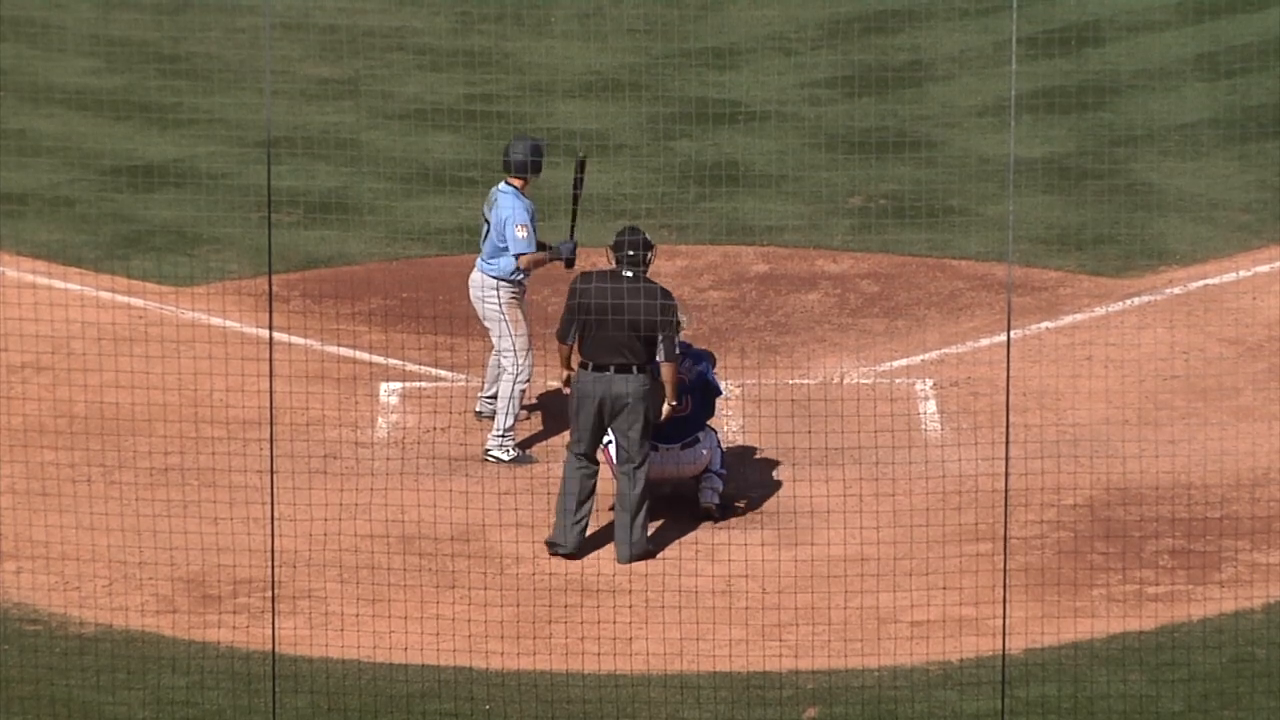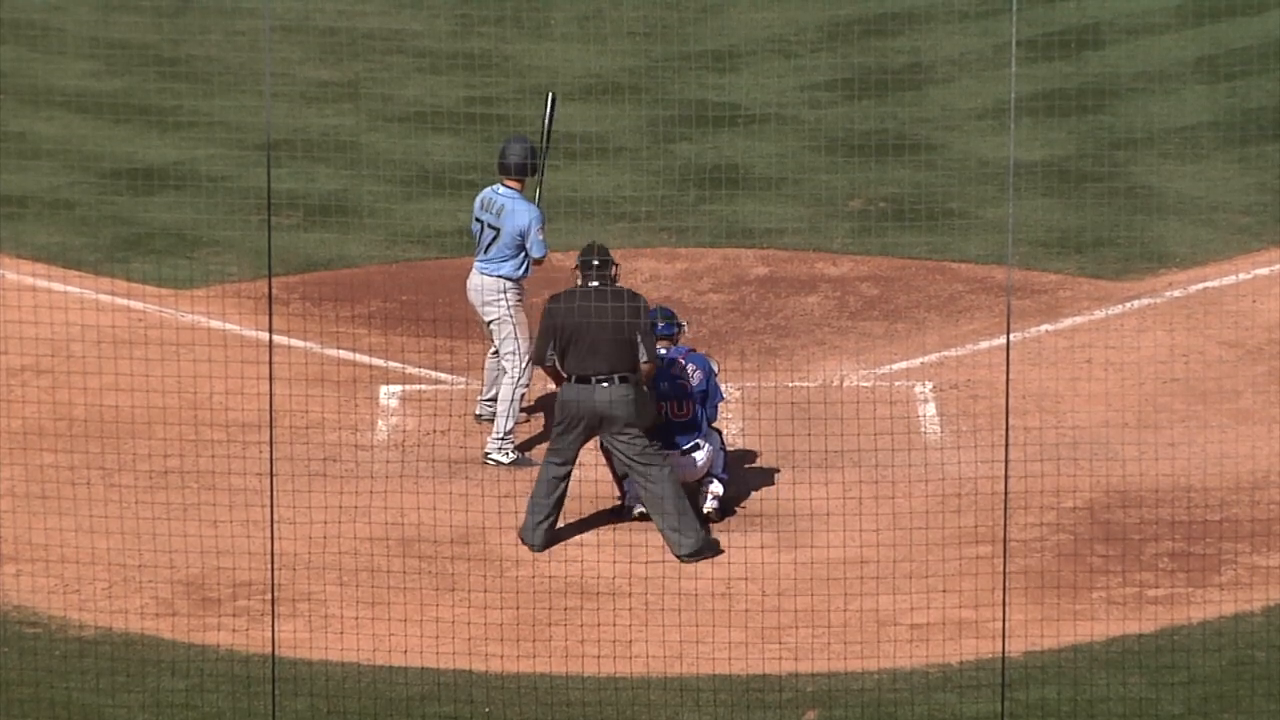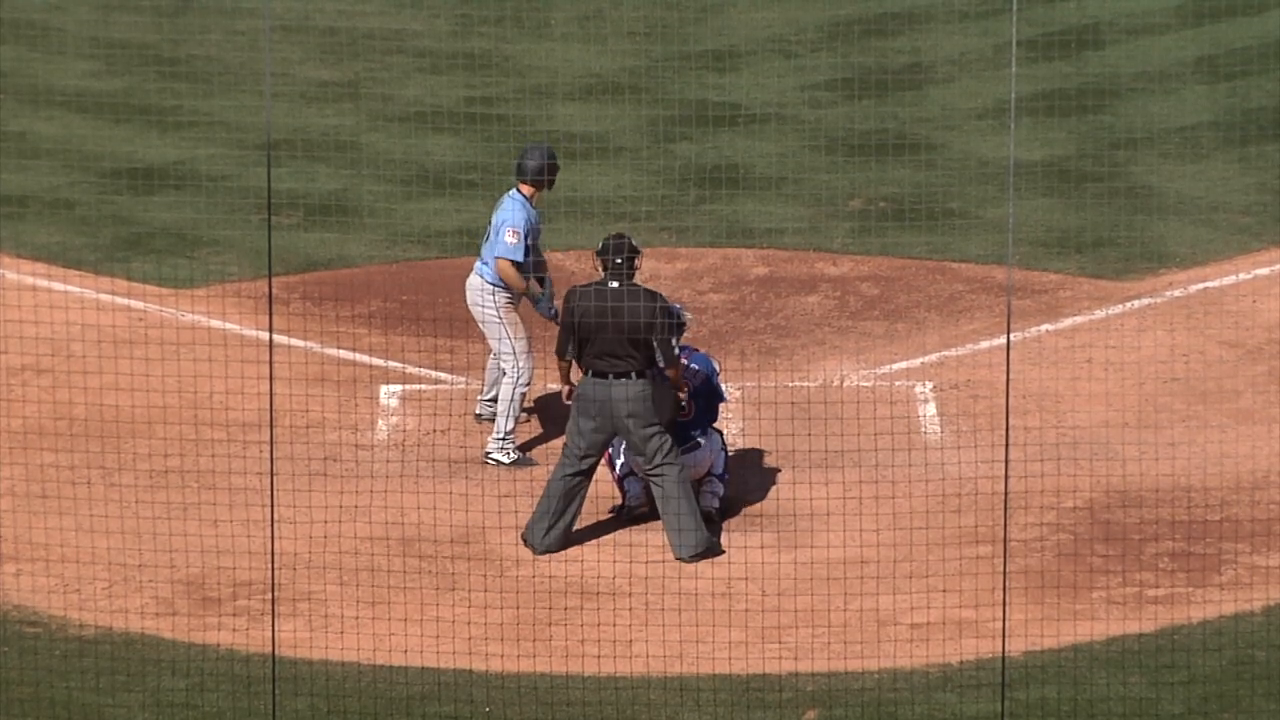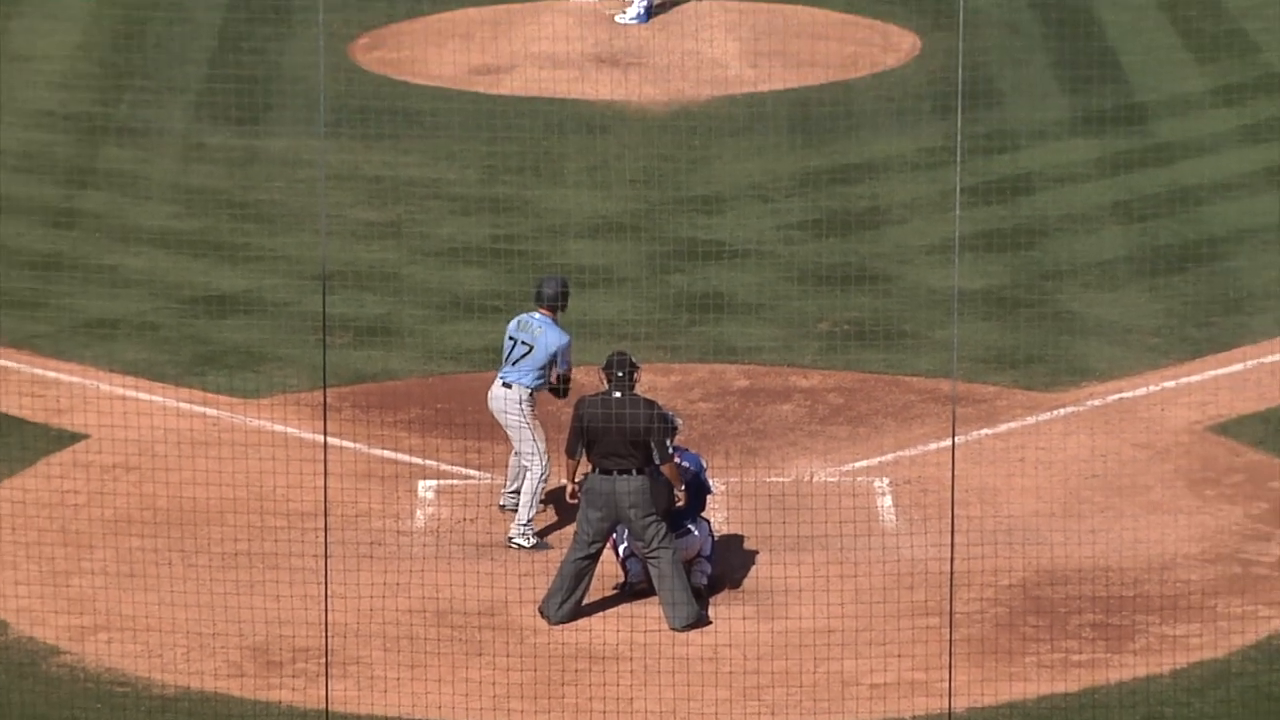
dt=1s
person 1, frame 1
left shoulder: (585, 284)
right shoulder: (660, 298)
left elbow: (566, 336)
right elbow: (667, 356)
left wrist: (566, 368)
right wrist: (670, 397)
left hip: (590, 381)
right hip: (635, 386)
left knee: (580, 458)
right knee: (632, 466)
left ankle: (567, 536)
right ankle: (630, 544)
person 1, frame 2
left shoulder: (557, 304)
right shoulder: (632, 302)
left elbow: (545, 359)
right elbow: (647, 362)
right wrist: (636, 385)
left hip: (575, 395)
right hip: (621, 396)
left knee: (557, 461)
right knee: (653, 469)
left ankle: (536, 533)
right ankle: (690, 542)
person 1, frame 3
left shoulder: (577, 297)
right shoulder: (654, 303)
left elbow: (565, 353)
right elbow: (668, 362)
left wrist: (566, 383)
right wrist: (679, 390)
left hip: (592, 391)
right hip: (639, 393)
left knee: (572, 465)
right knee: (664, 468)
left ankle: (542, 536)
right ankle: (692, 543)
person 1, frame 4
left shoulder: (585, 406)
right shoulder: (651, 410)
left elbow: (574, 452)
right elbow: (664, 459)
left wrist: (570, 481)
right wrist: (678, 487)
left hip: (598, 486)
right hip: (638, 487)
left knee: (582, 550)
right knee: (660, 551)
left ankle: (557, 609)
right ankle: (684, 615)
person 2, frame 1
left shoulder: (499, 193)
right shoulder: (516, 207)
right elbow: (525, 260)
left wrist: (553, 248)
right wrist: (557, 253)
left hip: (489, 281)
right hip: (498, 289)
left knee: (506, 348)
right knee: (518, 364)
left ankle: (489, 404)
right ankle: (500, 444)
person 2, frame 2
left shoulder: (484, 197)
right shoulder: (529, 212)
right elbow: (538, 259)
left hip: (479, 280)
right hip: (502, 289)
left knee: (500, 348)
right knee: (517, 365)
left ankle: (488, 407)
right ankle: (499, 446)
person 2, frame 3
left shoulder: (522, 204)
right shoulder: (517, 213)
left elbow: (534, 253)
right elbow: (504, 265)
left wrist: (547, 290)
right wrist: (535, 298)
left hip: (484, 286)
right hip: (492, 293)
left knee: (503, 350)
right knee: (519, 367)
left ankle: (488, 407)
right ankle: (500, 447)
person 2, frame 4
left shoulder: (517, 321)
right shoulder: (559, 337)
right elbow: (563, 376)
left wrist: (549, 382)
right wrist: (559, 385)
left hip: (498, 391)
right hip: (517, 399)
left knee: (522, 448)
right knee: (538, 464)
left ankle: (511, 498)
right ankle: (521, 532)
person 3, frame 1
right shoulder: (698, 358)
right elbow: (708, 412)
right hip: (693, 459)
left knee: (611, 434)
right knee: (709, 436)
right ankle: (710, 497)
person 3, frame 2
right shoulder: (700, 362)
right elbow: (710, 416)
right hip: (695, 463)
right knee: (713, 436)
left ankle: (634, 499)
right ankle: (710, 499)
person 3, frame 3
right shoulder: (703, 362)
right elbow: (711, 416)
right hip: (695, 462)
right knee: (714, 438)
left ankle: (635, 498)
right ankle: (710, 500)
person 3, frame 4
right shoulder: (693, 460)
right elbow: (700, 506)
right hip: (686, 544)
left knee: (620, 527)
right knee: (704, 527)
left ankle: (636, 577)
right ankle: (699, 578)
